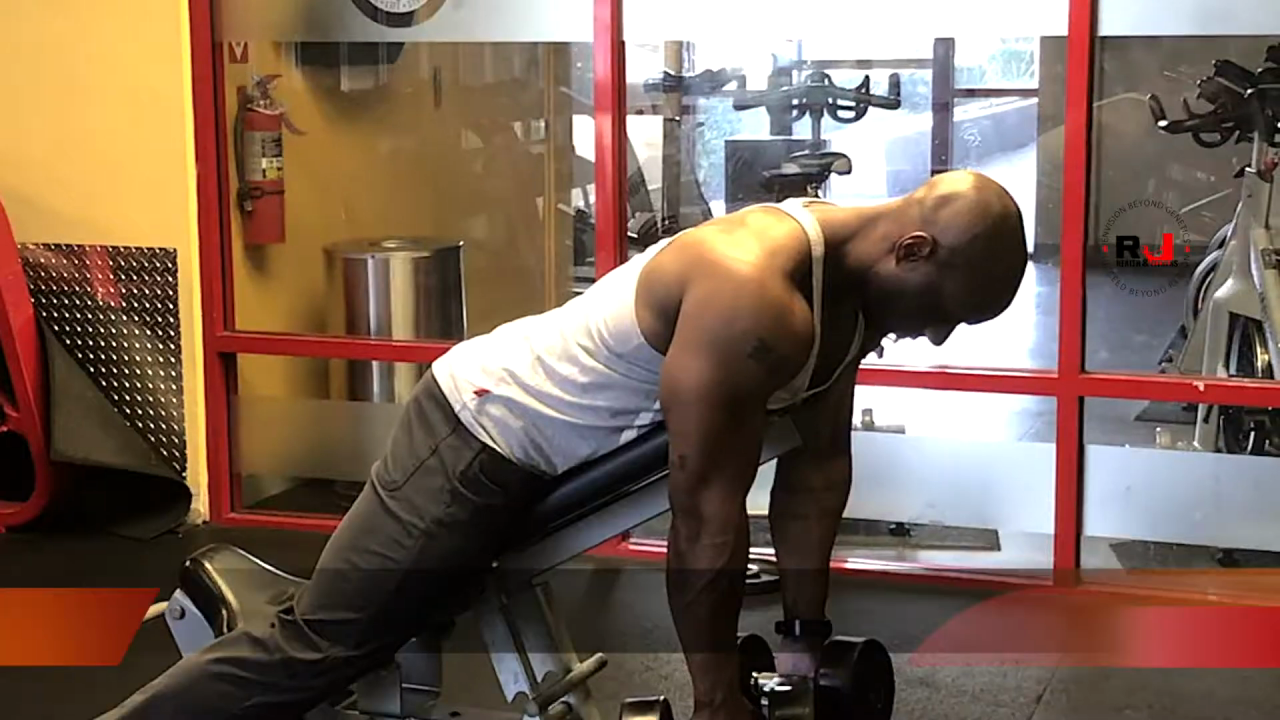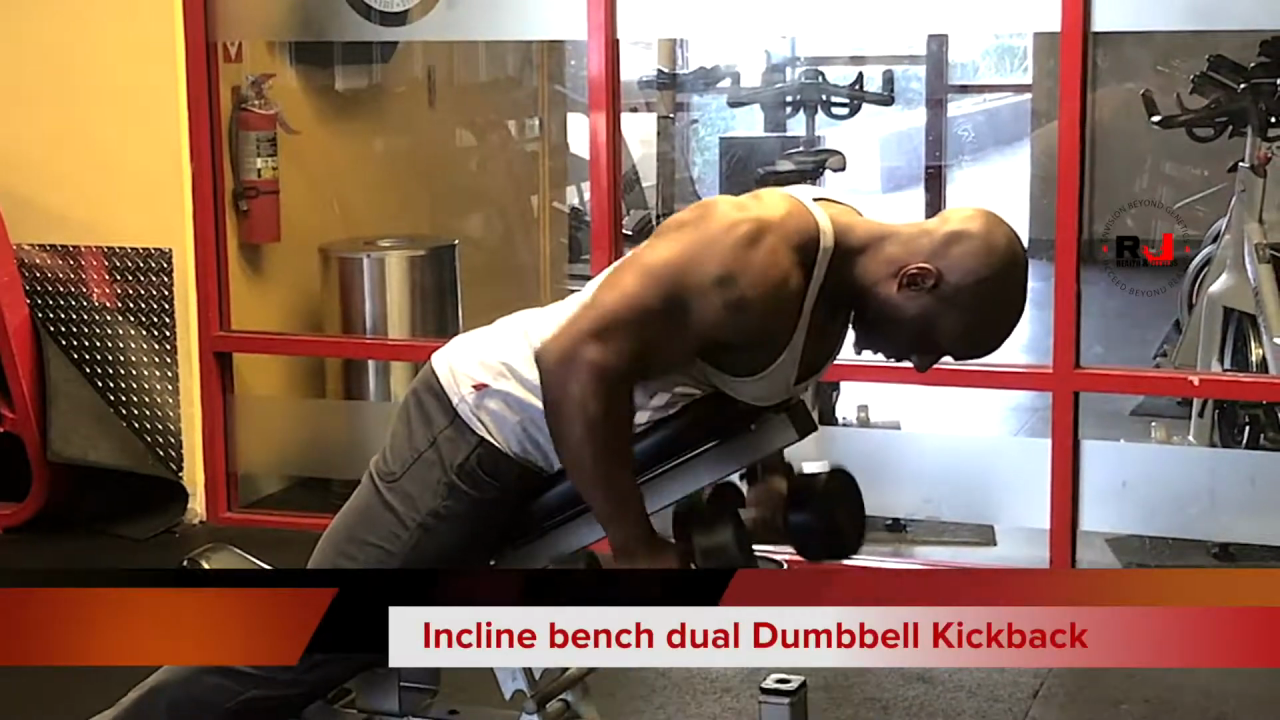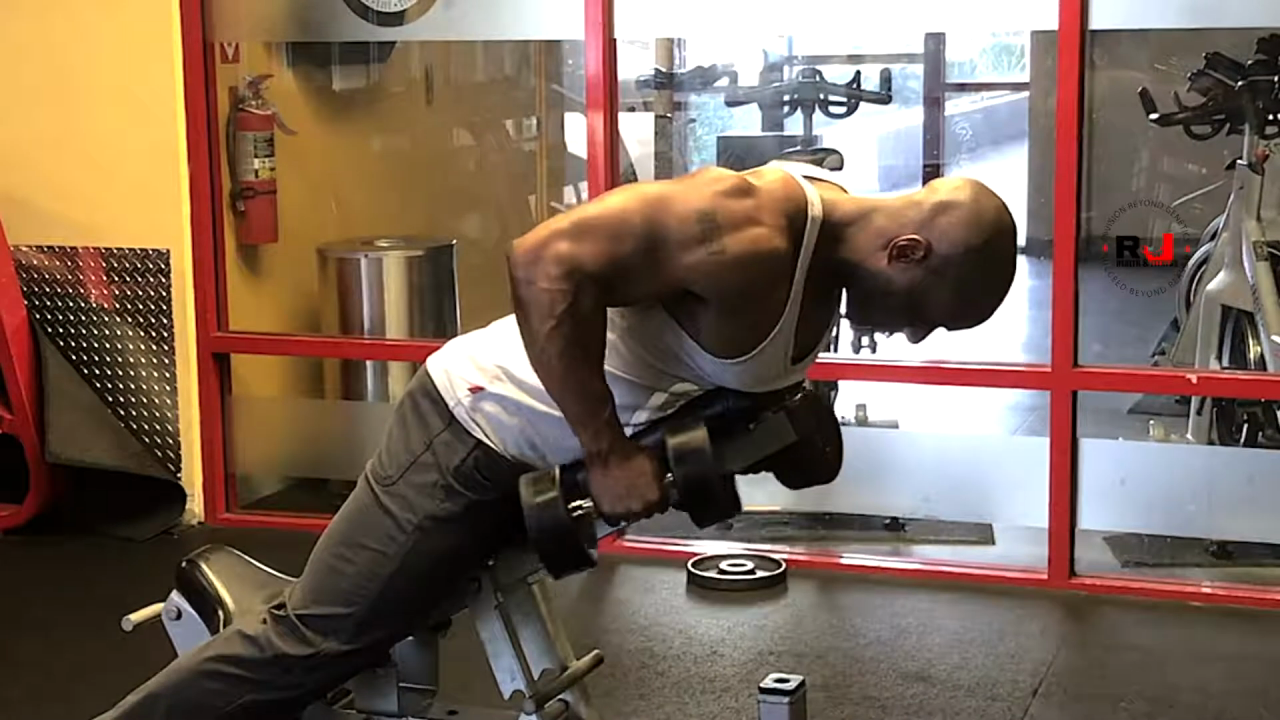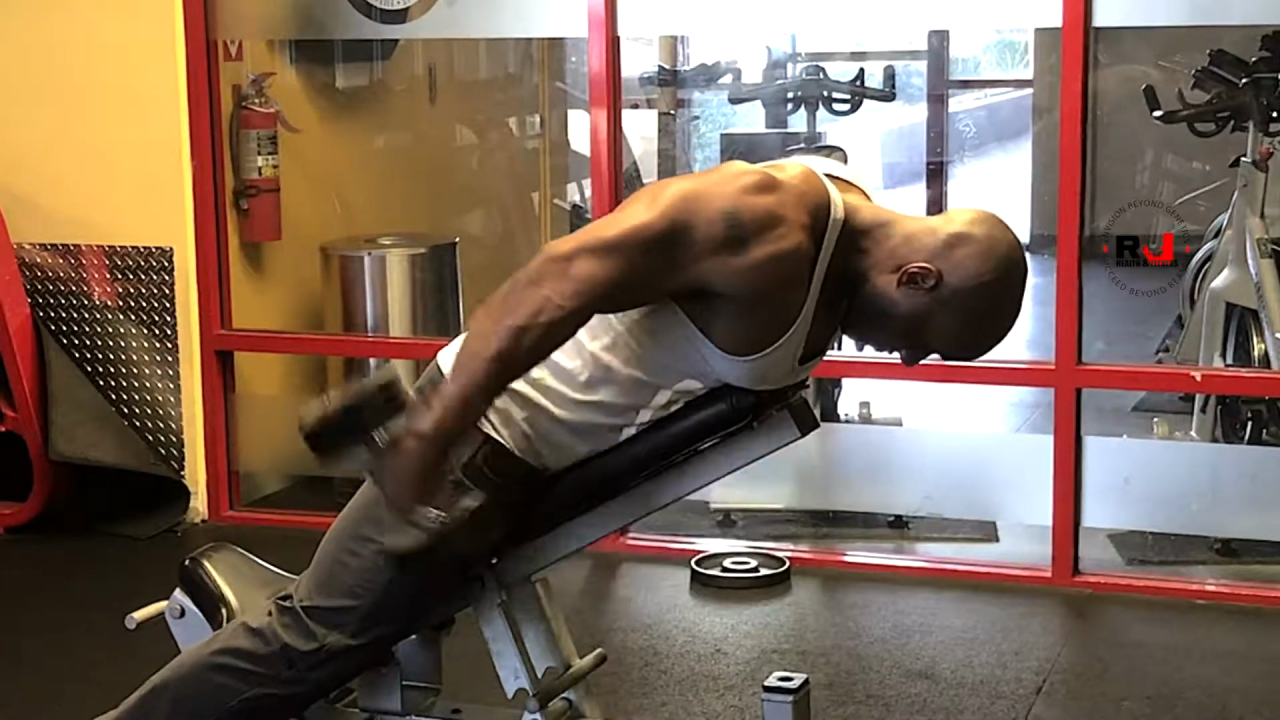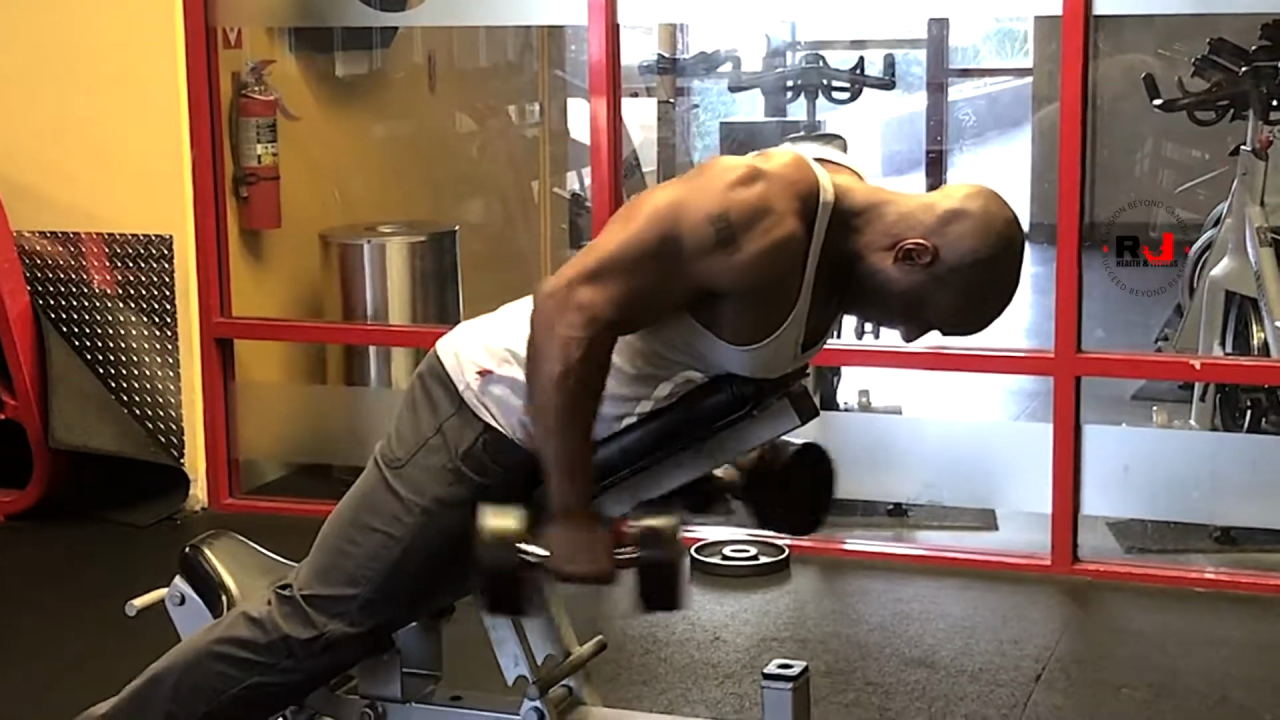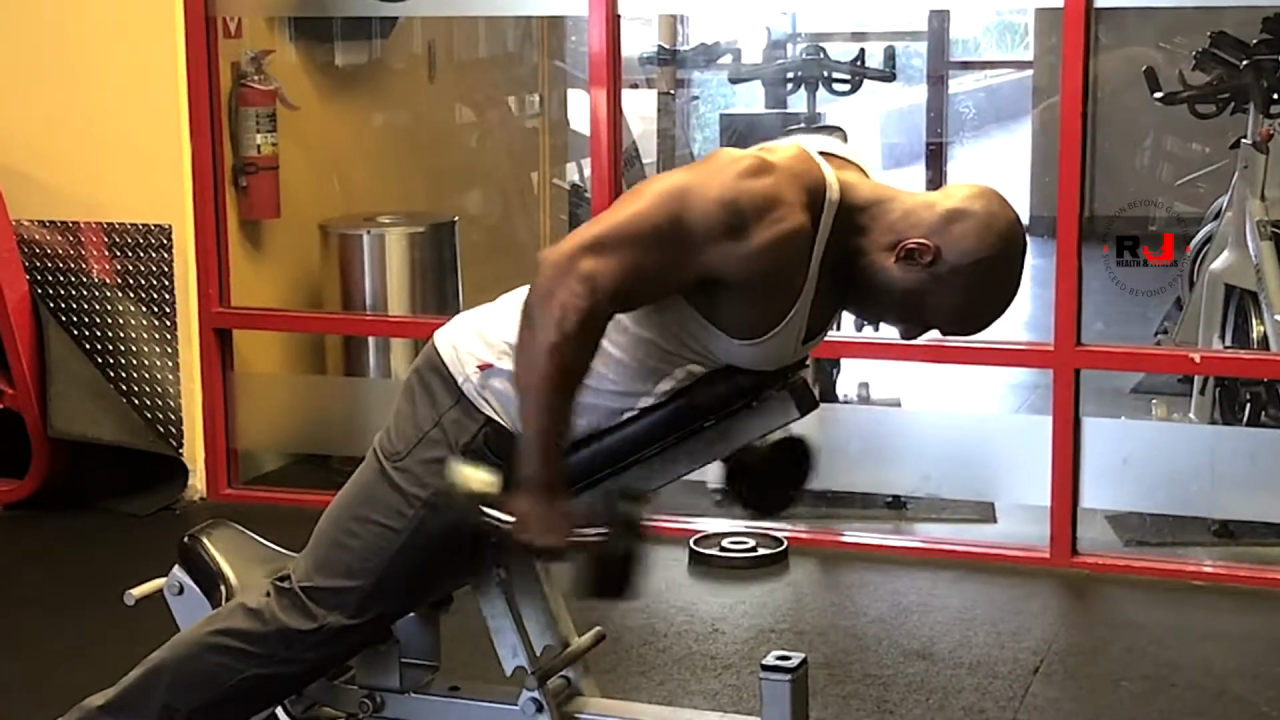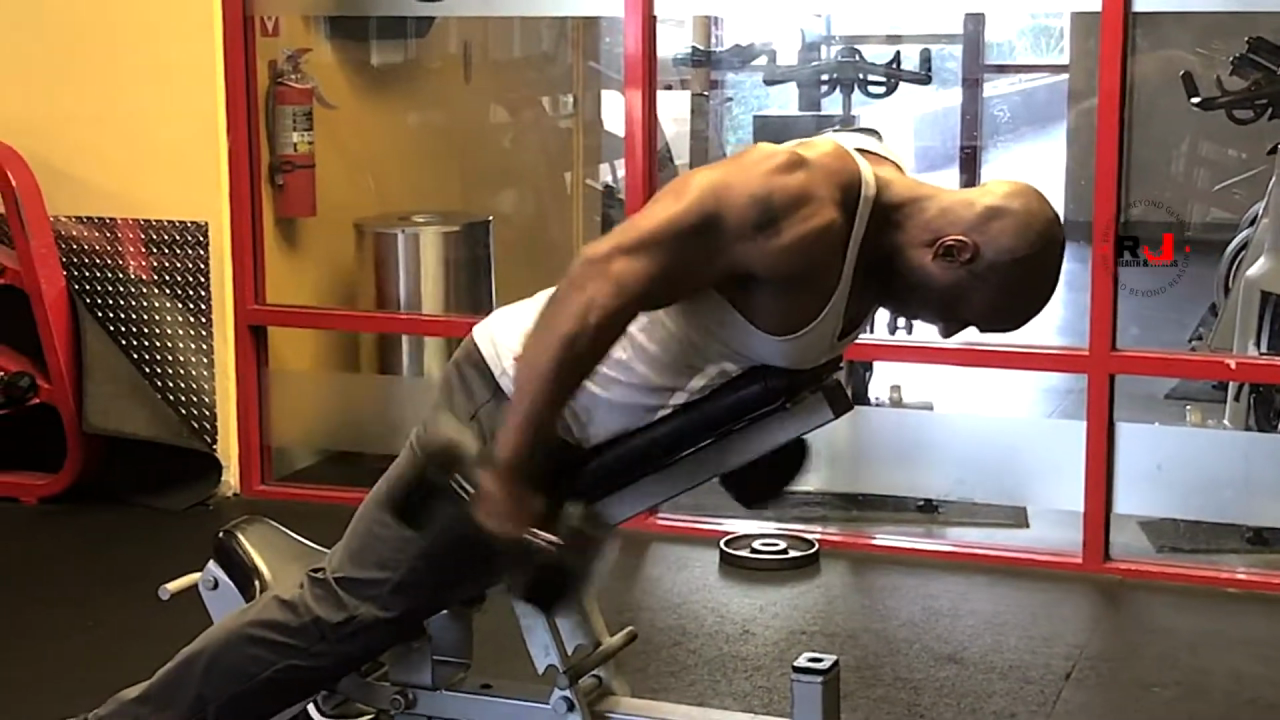
dt=0.7s
person 1, frame 1
left shoulder: (854, 283)
right shoulder: (756, 295)
left elbow: (817, 461)
right elbow: (705, 514)
left wrist: (806, 634)
left hip: (544, 444)
right hip: (486, 429)
left knee: (392, 619)
right knee: (322, 642)
person 1, frame 2
left shoulder: (843, 261)
right shoulder: (763, 259)
right elbow: (578, 361)
right wrist: (632, 546)
left hip: (533, 446)
right hip: (488, 421)
person 1, frame 3
left shoulder: (833, 240)
right shoulder: (750, 229)
right elbow: (548, 260)
right wrist: (609, 453)
left hip: (535, 445)
right hip: (485, 425)
right knee: (312, 640)
person 1, frame 4
left shoulder: (848, 236)
right shoulder: (773, 224)
right elbow: (563, 276)
right wrist: (433, 440)
left hip: (557, 445)
right hip: (494, 427)
left knee: (379, 613)
right knee: (317, 635)
person 1, frame 5
left shoulder: (846, 224)
right shoulder: (763, 217)
right elbow: (572, 307)
right wrist: (571, 511)
left hip: (542, 423)
right hip: (496, 408)
left knee: (374, 609)
right knee: (320, 625)
person 1, frame 6
left shoulder: (847, 211)
right shoulder: (770, 206)
right elbow: (571, 278)
right wrist: (541, 486)
left hip: (531, 405)
right hip: (490, 393)
right knee: (317, 614)
person 1, frame 7
left shoulder: (886, 217)
right shoulder: (802, 205)
right elbow: (605, 279)
right wrist: (511, 470)
left hip: (592, 417)
right hip: (528, 400)
left knee: (404, 590)
right knee: (354, 606)
